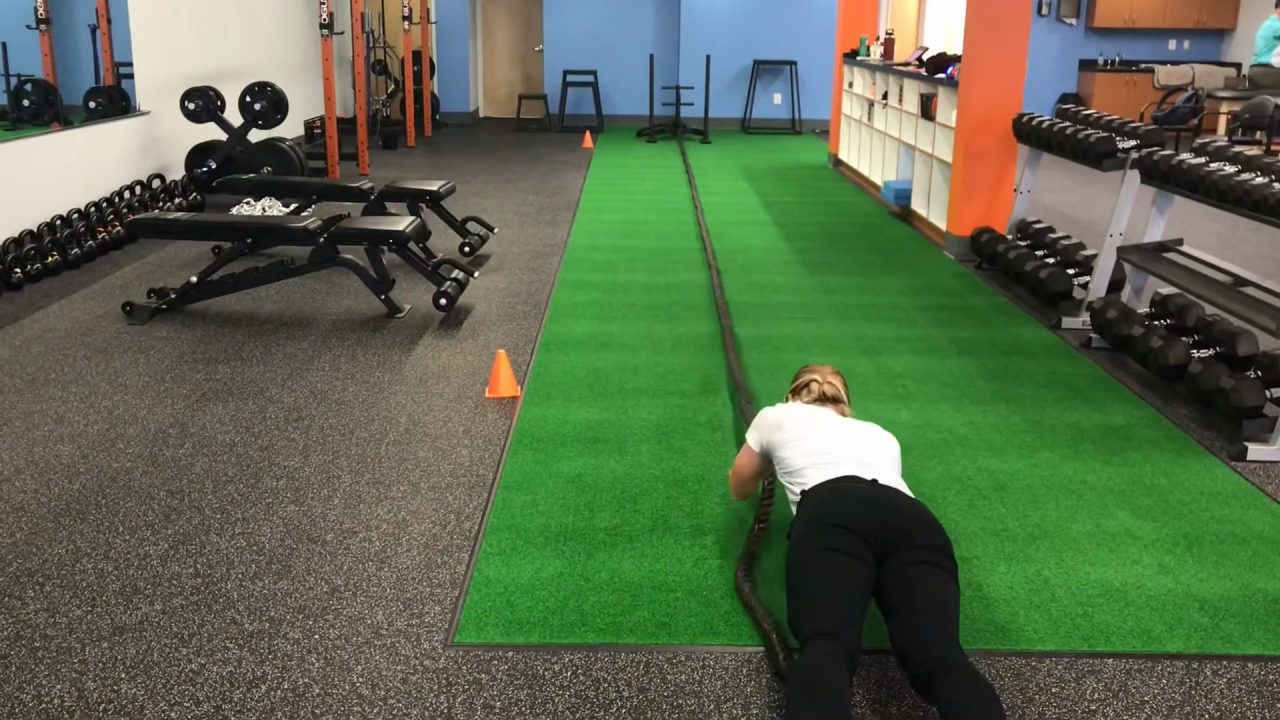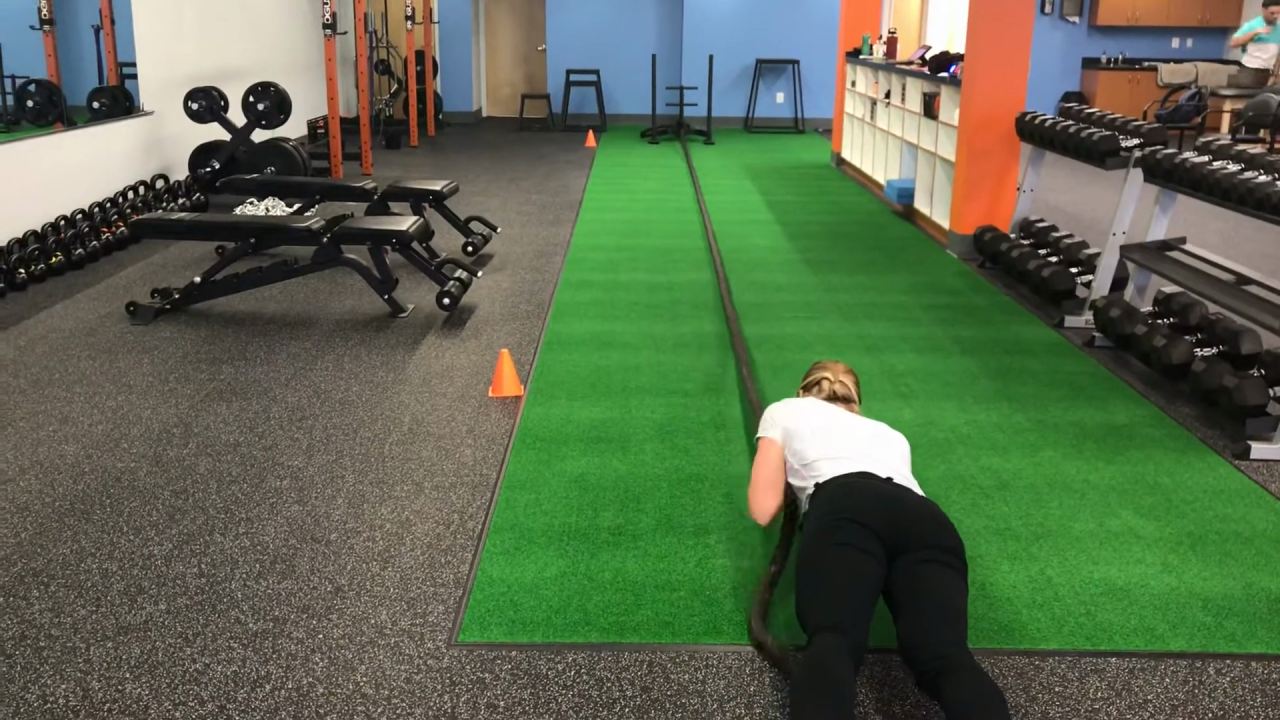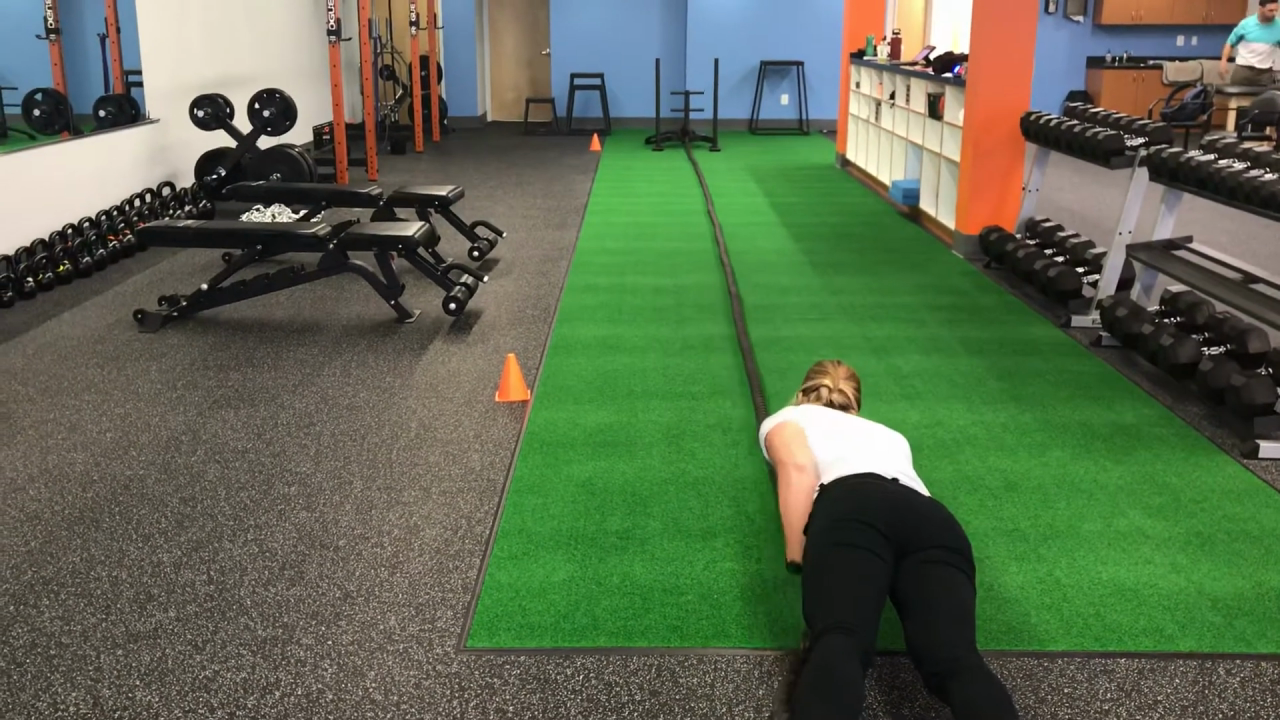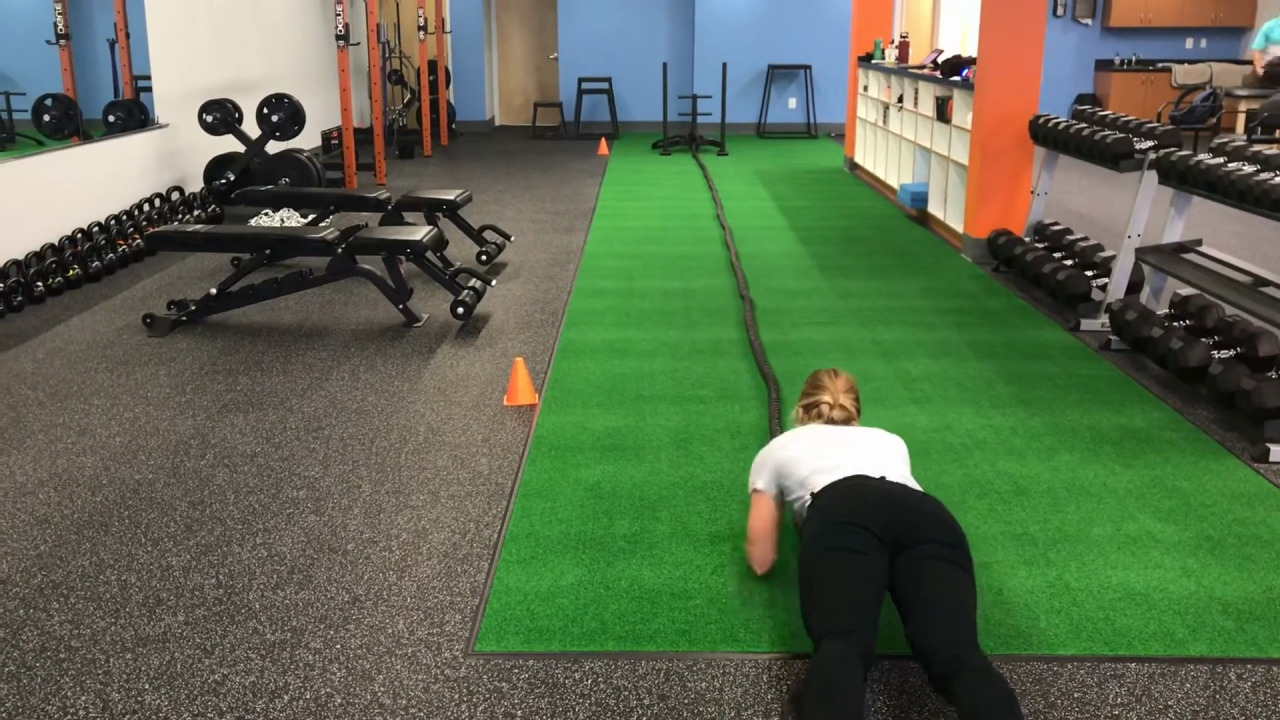
dt=0.5s
person 1, frame 1
left shoulder: (778, 416)
right shoulder: (881, 435)
left elbow: (739, 487)
left hip: (833, 518)
right hip: (914, 524)
left knee: (825, 648)
right knee: (939, 657)
person 1, frame 2
left shoulder: (787, 411)
right shoulder: (891, 433)
left elbow: (762, 511)
left wrist: (789, 474)
left hip: (845, 514)
right hip: (926, 522)
left knee: (831, 642)
right knee: (945, 656)
person 1, frame 3
left shoulder: (786, 419)
right shoulder: (889, 434)
left elbow: (797, 466)
left wrist: (797, 556)
left hip: (852, 514)
right hip: (933, 523)
left knee: (839, 645)
right knee: (953, 658)
person 1, frame 4
left shoulder: (778, 448)
right shoulder: (889, 439)
left elbow: (761, 561)
left hip: (844, 518)
right hip: (927, 519)
left knee: (840, 649)
right knee: (957, 655)
